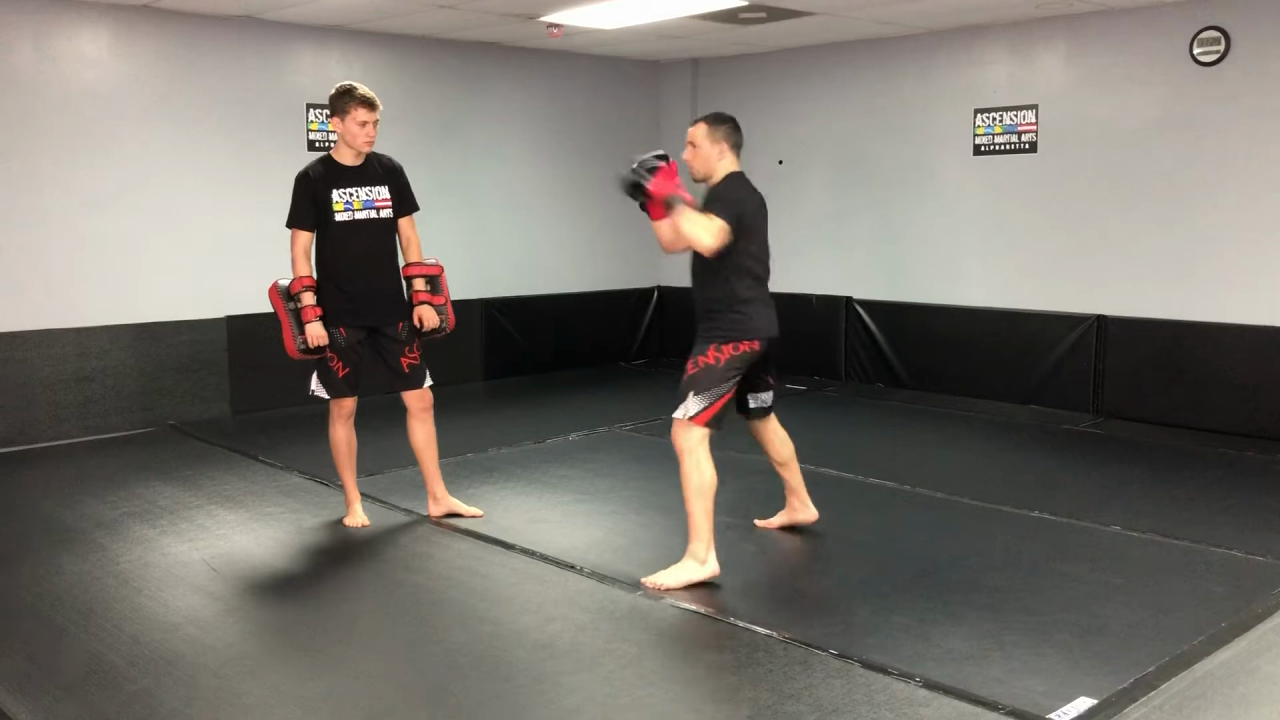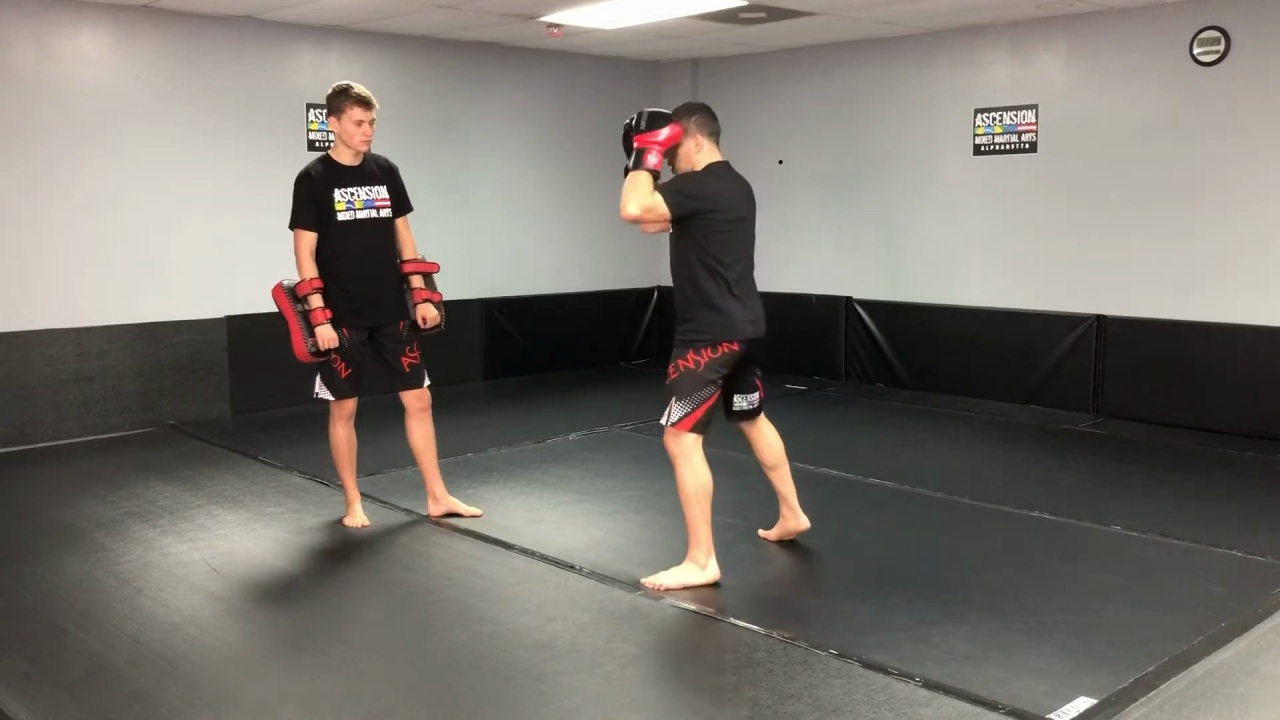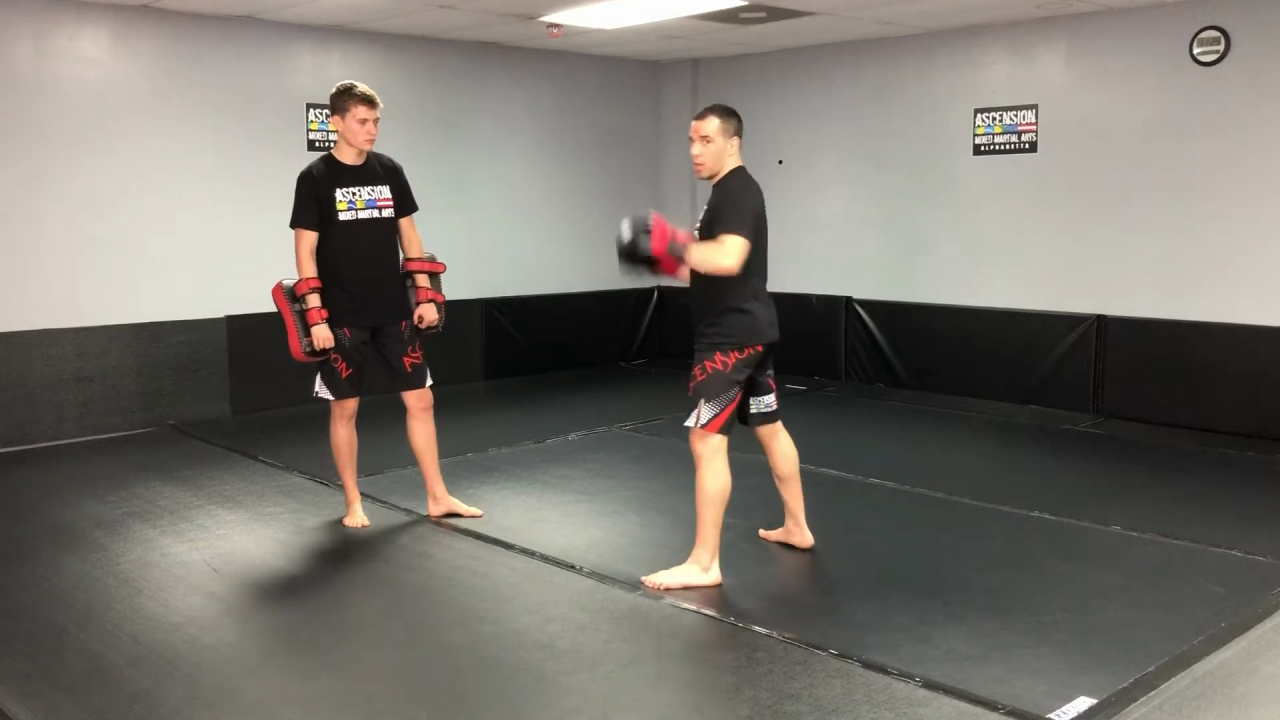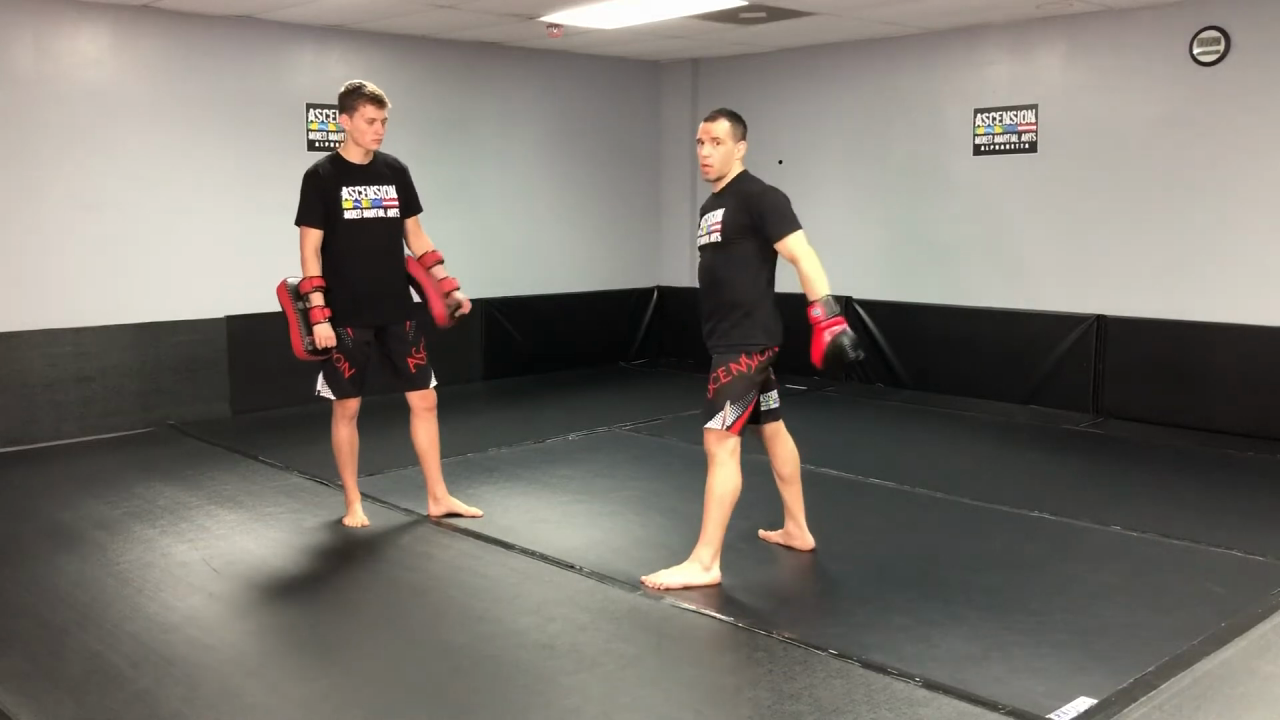
dt=0.4s
person 1, frame 1
left shoulder: (732, 194)
right shoulder: (731, 196)
left elbow: (706, 241)
right elbow: (674, 242)
left wrist: (673, 194)
right wrist: (658, 202)
left hip: (731, 334)
right hip: (755, 329)
left knee: (688, 431)
right knee: (761, 418)
left ankle: (701, 557)
right ankle: (799, 506)
person 1, frame 2
left shoulder: (699, 185)
right shoulder: (734, 185)
left elbow: (633, 210)
right elbow: (655, 220)
left wrist: (647, 154)
right wrist: (645, 164)
left hip: (710, 333)
right hip: (744, 325)
left knee: (681, 438)
right knee: (753, 419)
left ankle: (701, 561)
right ankle: (791, 514)
person 1, frame 3
left shoulder: (735, 192)
right shoulder: (733, 191)
left elbow: (725, 260)
right elbow: (705, 264)
left wrist: (668, 242)
right wrist: (665, 255)
left hip: (732, 337)
right hip: (752, 331)
left knee: (706, 441)
right knee: (769, 427)
left ankle: (704, 563)
right ankle: (796, 527)
person 1, frame 4
left shoulder: (758, 197)
right shoulder: (712, 205)
left elbow: (802, 255)
left wrist: (826, 316)
left hip: (745, 341)
right hip: (729, 338)
left knee: (720, 442)
right knee: (771, 428)
left ankle: (705, 562)
right ankle: (796, 528)
person 2, frame 1
left shoulder: (390, 170)
right shoulder: (314, 179)
left elbow: (409, 238)
right elbow: (301, 251)
left wrist: (422, 297)
right wrist: (310, 313)
left hip: (392, 310)
right hip: (340, 316)
left knee: (421, 399)
right knee: (343, 408)
left ankle: (437, 497)
right ankle: (353, 503)
person 2, frame 2
left shoulder: (385, 170)
right shoulder: (313, 179)
right elbow: (305, 253)
left wrist: (421, 295)
right wrist: (320, 316)
left hip: (391, 311)
right hip: (342, 316)
left knee: (419, 399)
right knee: (343, 409)
left ankle: (437, 496)
right ankle: (353, 503)
person 2, frame 3
left shoulder: (389, 170)
right shoulder: (316, 178)
left elbow: (408, 236)
right elbow: (305, 252)
left wrist: (425, 295)
right wrist: (316, 315)
left hip: (394, 310)
right hip: (343, 316)
left knee: (420, 399)
right knee: (345, 408)
left ankle: (437, 496)
right ankle: (353, 503)
person 2, frame 4
left shoulder: (395, 170)
right shoulder: (322, 177)
left elbow: (415, 237)
right elbow: (310, 250)
right wrist: (318, 314)
left hip: (398, 310)
right hip: (347, 316)
left knee: (424, 399)
right knee: (347, 407)
left ankle: (438, 497)
right ankle: (353, 503)
